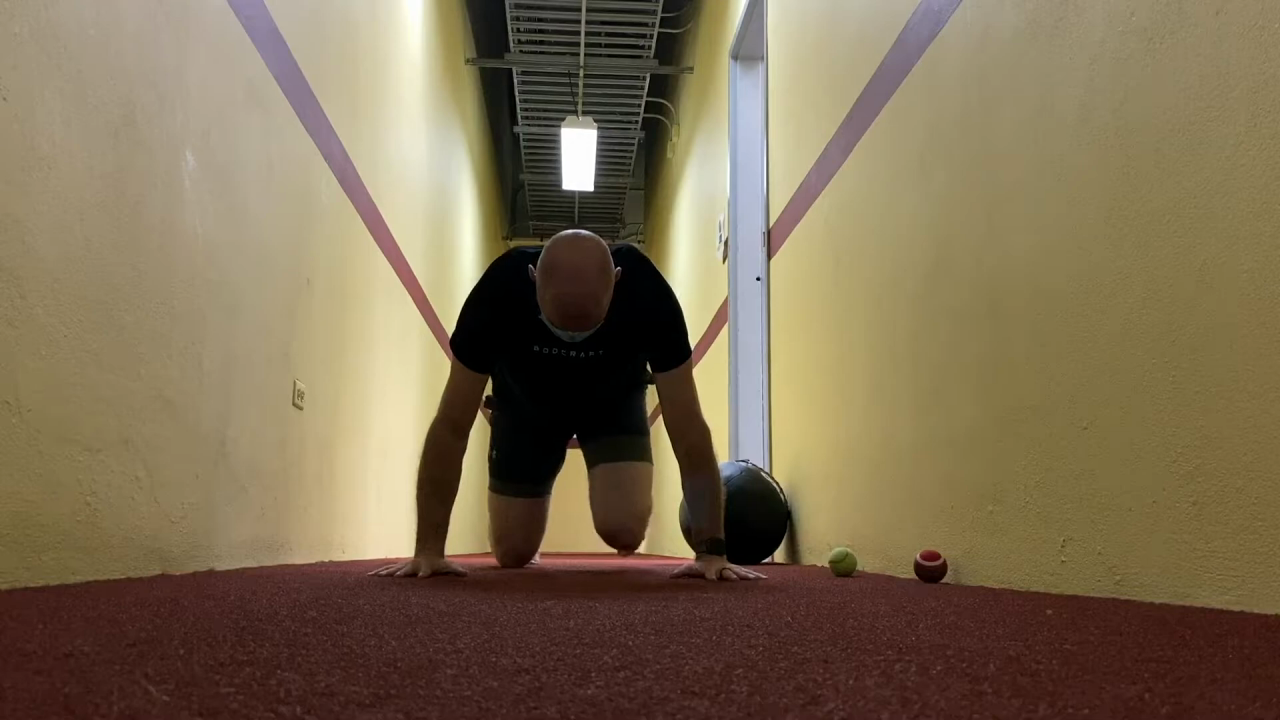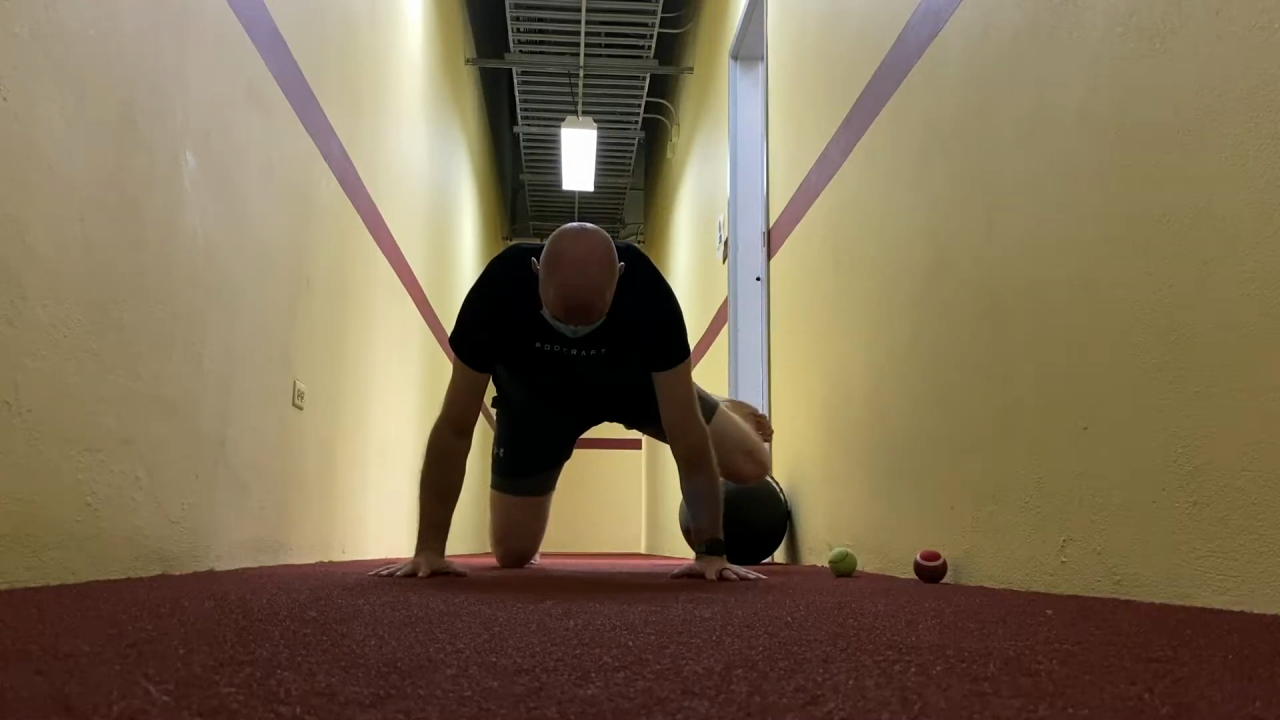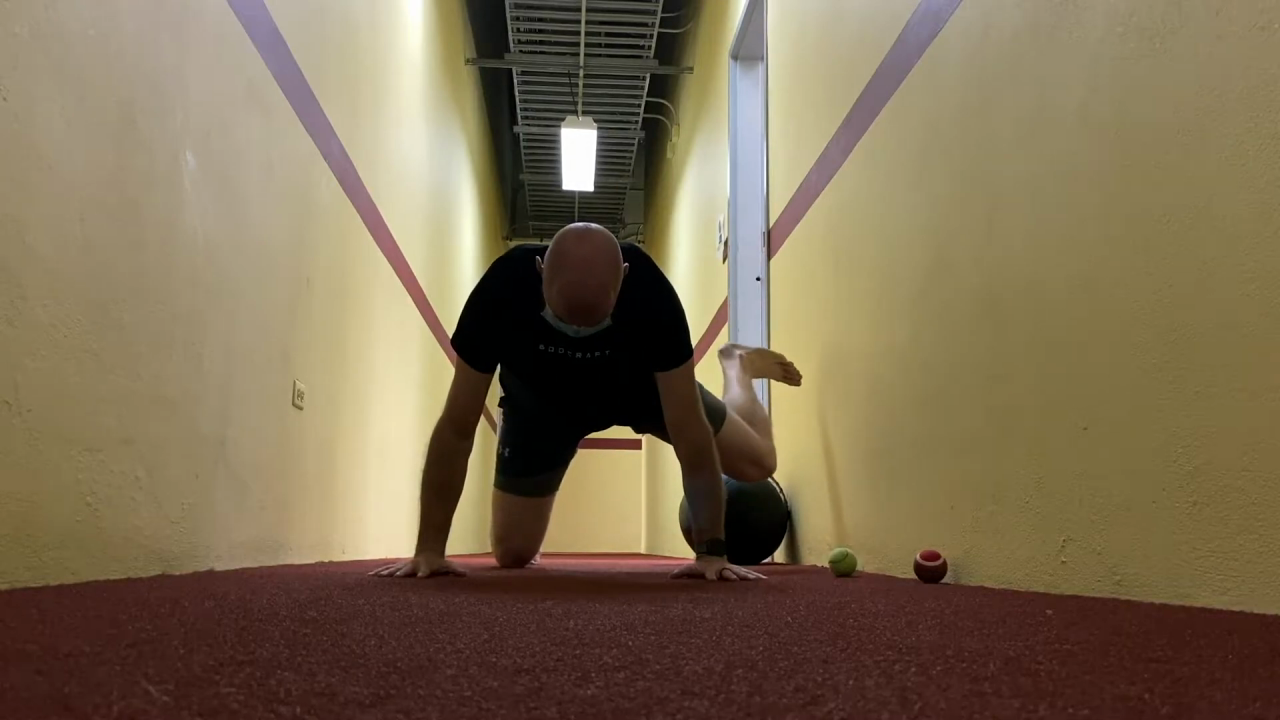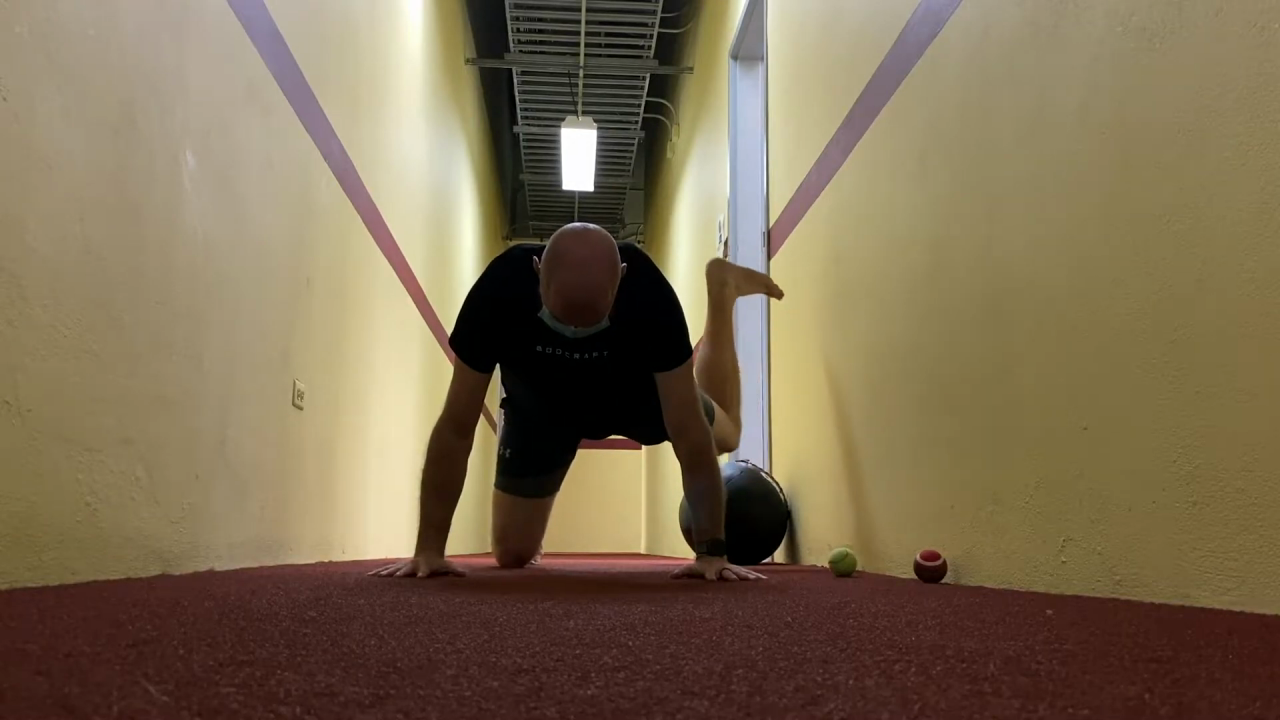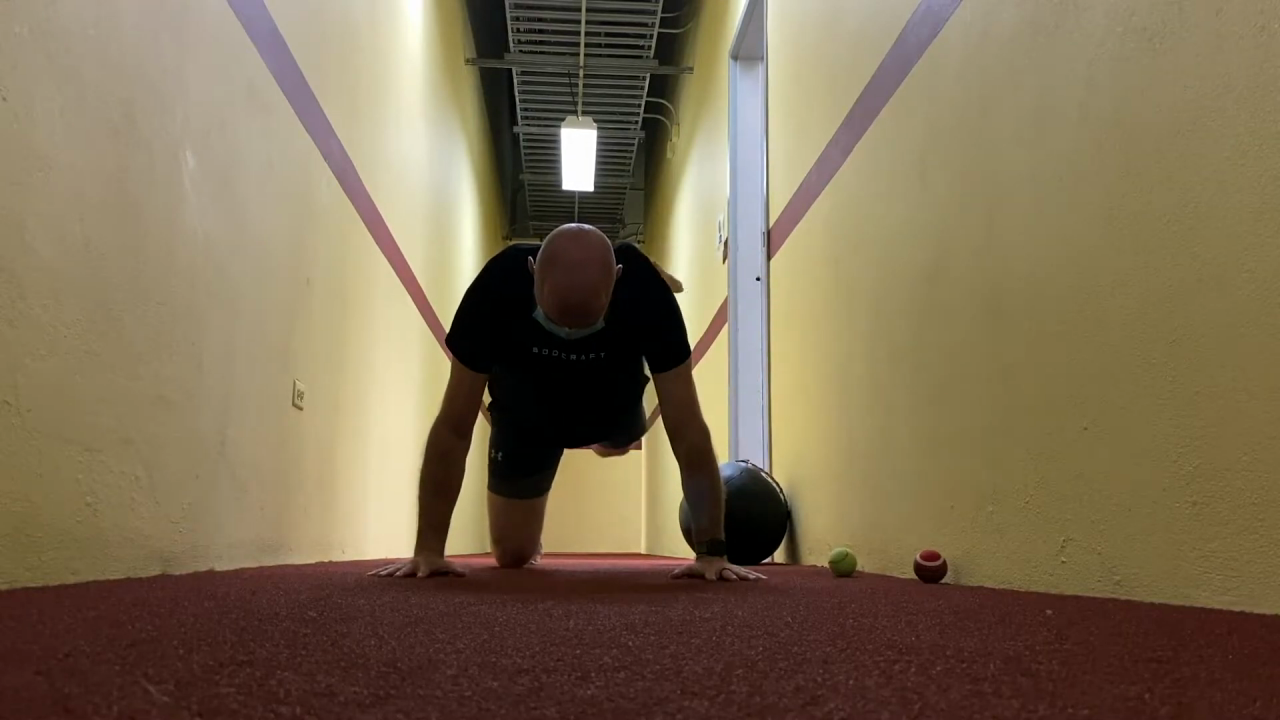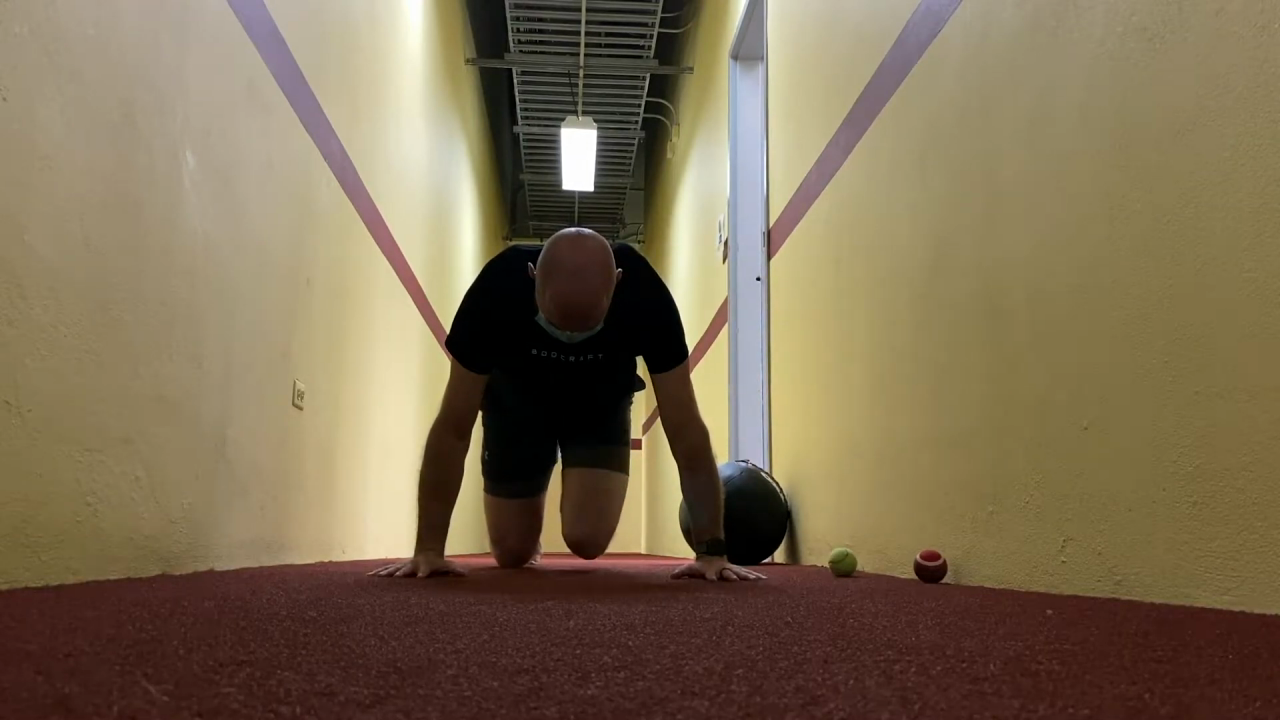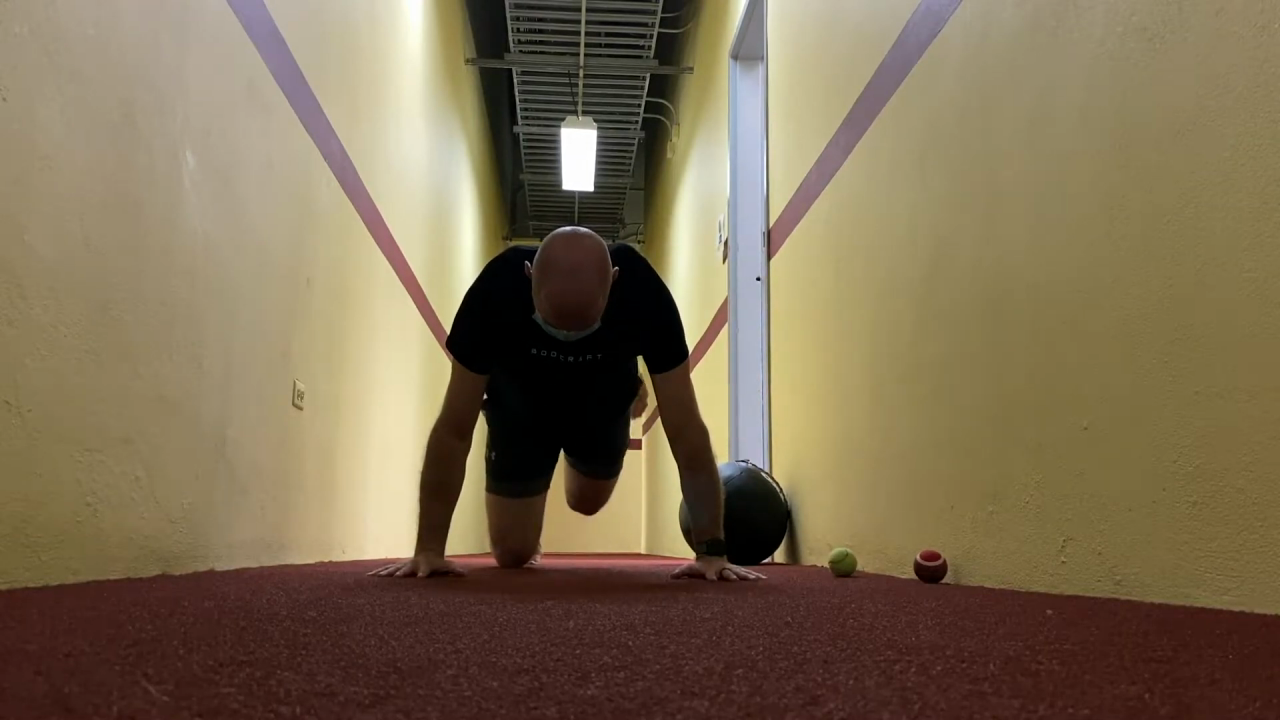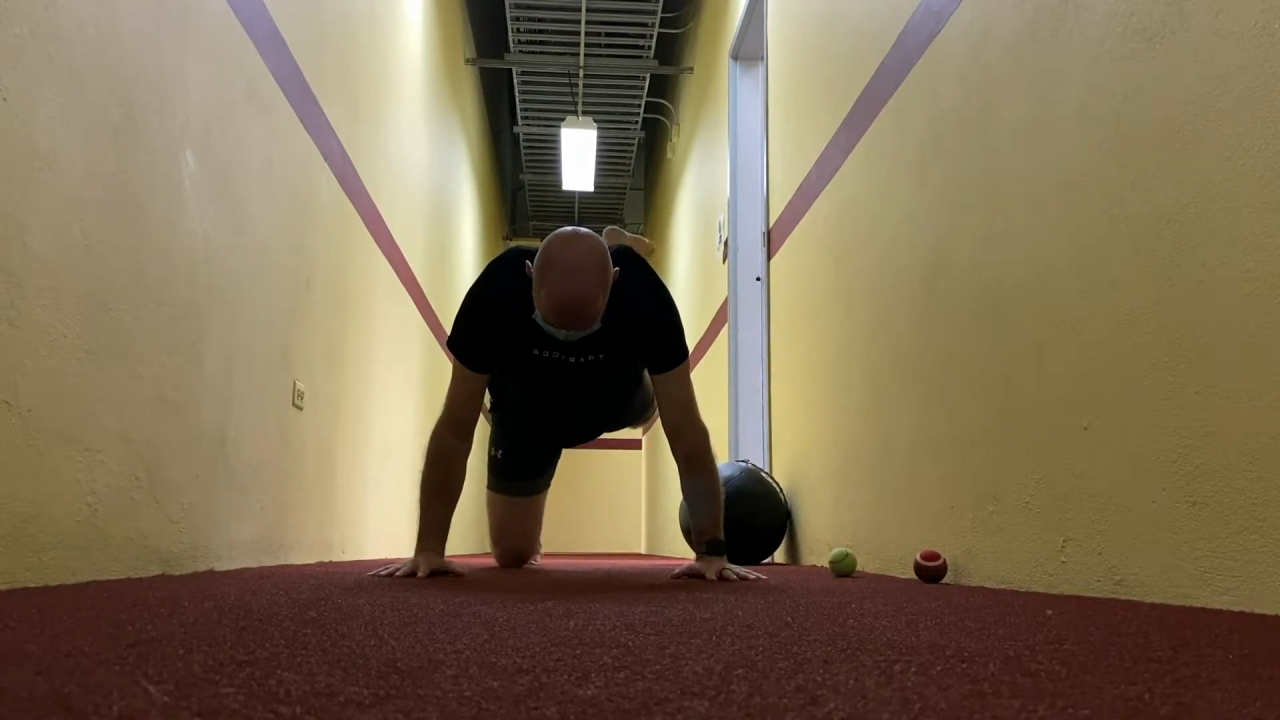
dt=0.5s
person 1, frame 1
left shoulder: (646, 290)
right shoulder: (500, 288)
left elbow: (686, 427)
right elbow: (452, 426)
left wrist: (710, 550)
right wrist: (428, 549)
left hip: (614, 394)
right hip: (527, 400)
left knee: (622, 532)
right knee: (512, 553)
person 1, frame 2
left shoulder: (647, 290)
right shoulder: (500, 286)
left elbow: (686, 429)
right elbow: (455, 426)
left wrist: (711, 550)
right wrist: (429, 549)
left hip: (631, 383)
right hip: (534, 399)
left knee: (752, 465)
right knee: (512, 552)
left ankle: (725, 410)
person 1, frame 3
left shoulder: (650, 290)
right shoulder: (504, 288)
left elbow: (690, 430)
right elbow: (457, 428)
left wrist: (711, 550)
right wrist: (430, 549)
left hip: (636, 384)
right hip: (540, 401)
left knee: (757, 461)
right knee: (512, 554)
left ankle: (736, 365)
person 1, frame 4
left shoulder: (648, 290)
right shoulder: (501, 287)
left elbow: (688, 430)
right elbow: (456, 427)
left wrist: (711, 550)
right wrist: (429, 549)
left hip: (633, 390)
right hip: (539, 405)
left knee: (724, 435)
right knee: (513, 554)
left ankle: (721, 286)
person 1, frame 5
left shoulder: (645, 290)
right shoulder: (497, 287)
left elbow: (686, 428)
right elbow: (454, 427)
left wrist: (711, 550)
right wrist: (428, 549)
left hip: (611, 401)
right hip: (526, 408)
right knee: (513, 555)
person 1, frame 6
left shoulder: (644, 292)
right shoulder: (497, 288)
left elbow: (684, 428)
right elbow: (453, 427)
left wrist: (710, 550)
right wrist: (428, 549)
left hip: (601, 404)
right hip: (518, 405)
left knee: (587, 541)
right knee: (512, 555)
right ankle: (529, 506)
person 1, frame 7
left shoulder: (643, 292)
right shoulder: (495, 289)
left elbow: (685, 428)
right elbow: (454, 429)
left wrist: (711, 550)
right wrist: (429, 549)
left hip: (603, 406)
right hip: (521, 410)
left knee: (586, 501)
right knee: (512, 554)
person 1, frame 8
left shoulder: (642, 292)
right shoulder: (496, 290)
left elbow: (685, 428)
right elbow: (455, 428)
left wrist: (711, 550)
right wrist: (429, 549)
left hip: (612, 401)
right hip: (525, 412)
right knee: (512, 555)
